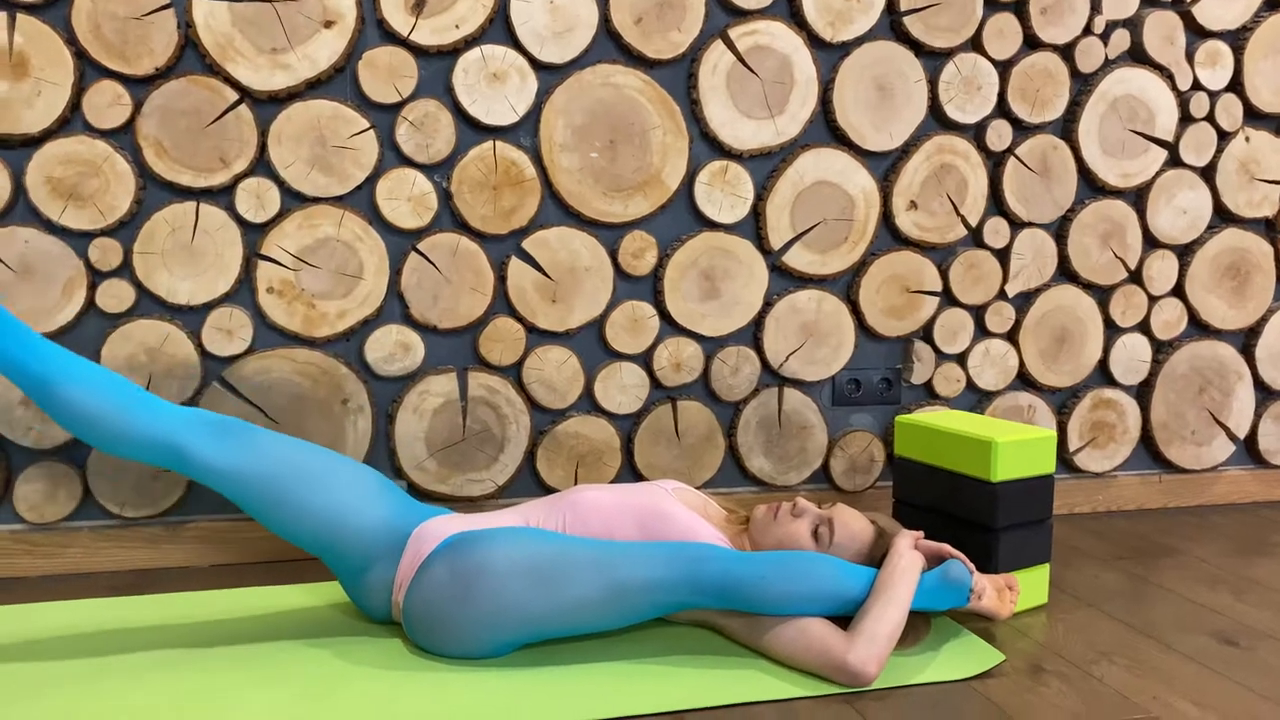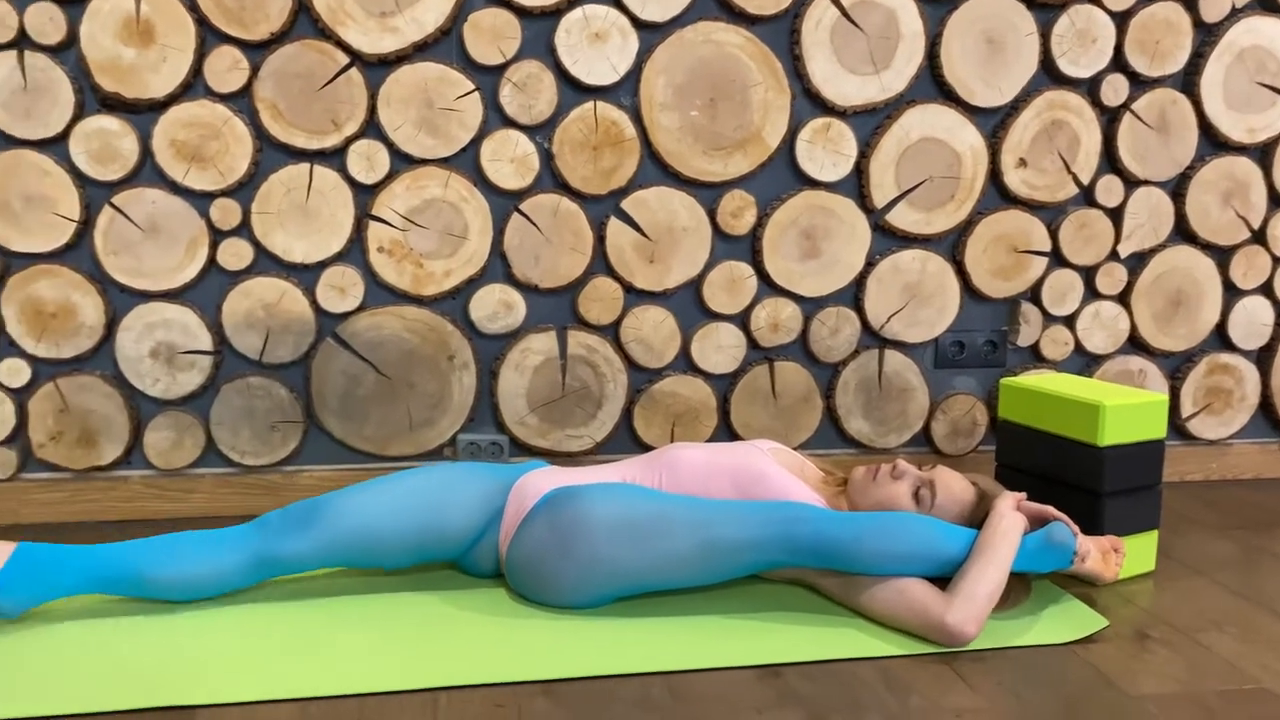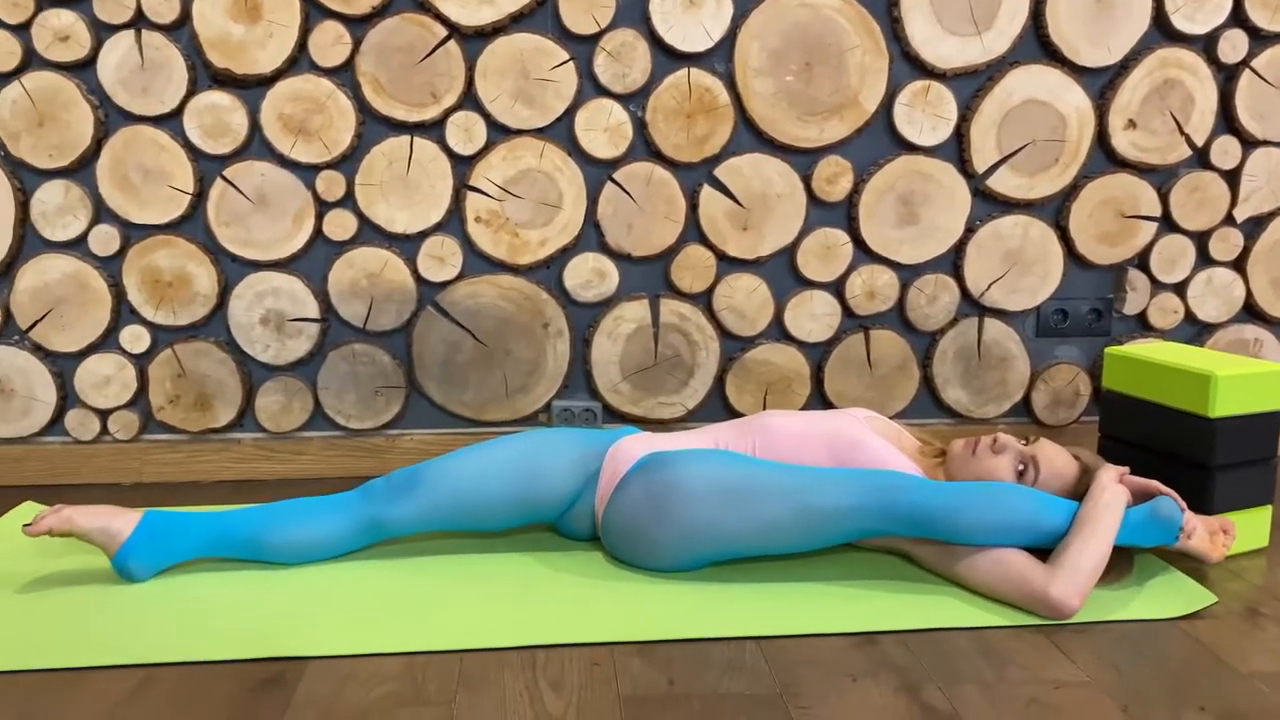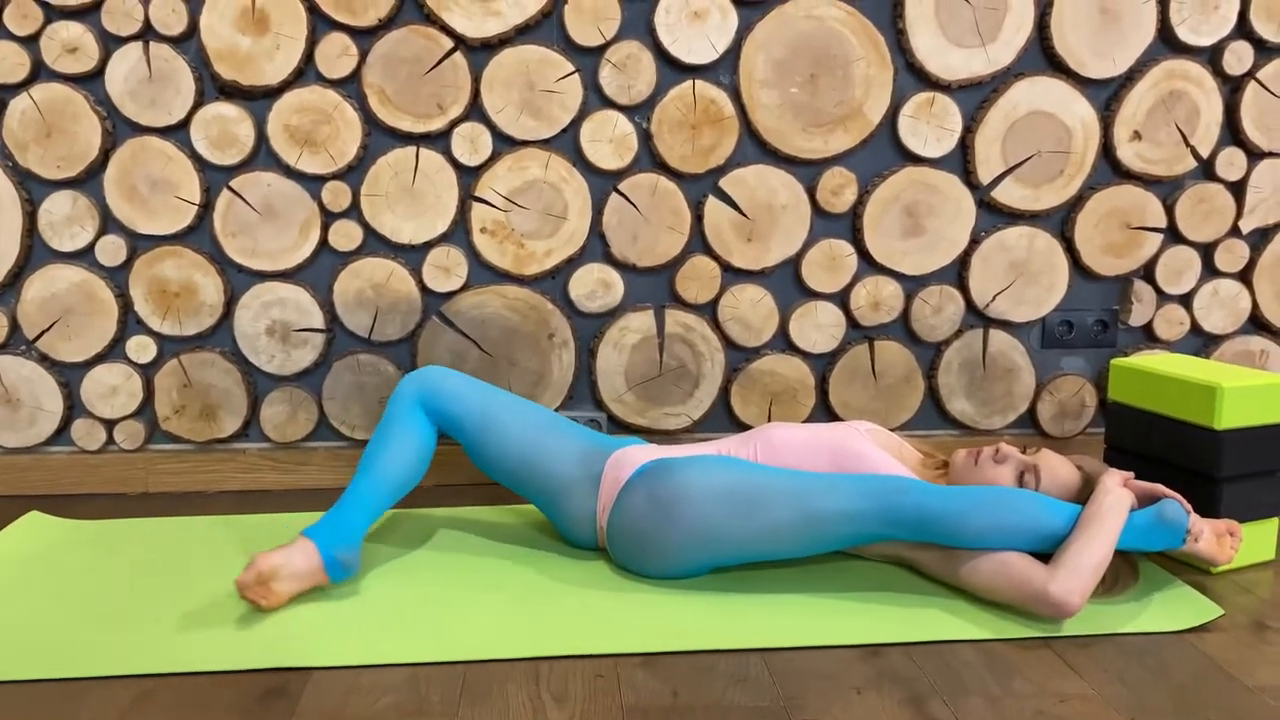
dt=1s
person 1, frame 1
left shoulder: (732, 578)
right shoulder: (707, 512)
left elbow: (859, 660)
left wrist: (910, 572)
left hip: (460, 591)
right hip: (414, 536)
right knee: (193, 437)
person 1, frame 2
left shoulder: (840, 545)
right shoulder: (797, 468)
left elbow: (955, 620)
left wrist: (1009, 531)
left hip: (563, 549)
right hip: (515, 496)
right knee: (278, 537)
person 1, frame 3
left shoulder: (936, 513)
right shoulder: (897, 437)
left elbow: (1060, 591)
left wrist: (1111, 505)
left hip: (659, 511)
right hip: (613, 460)
right knee: (385, 503)
right ankle: (156, 535)
person 1, frame 4
left shoulder: (933, 521)
right shoulder: (898, 451)
left elbow: (1055, 590)
left wrist: (1112, 505)
left hip: (657, 512)
right hip: (617, 469)
right knee: (430, 386)
right ankle: (334, 542)
